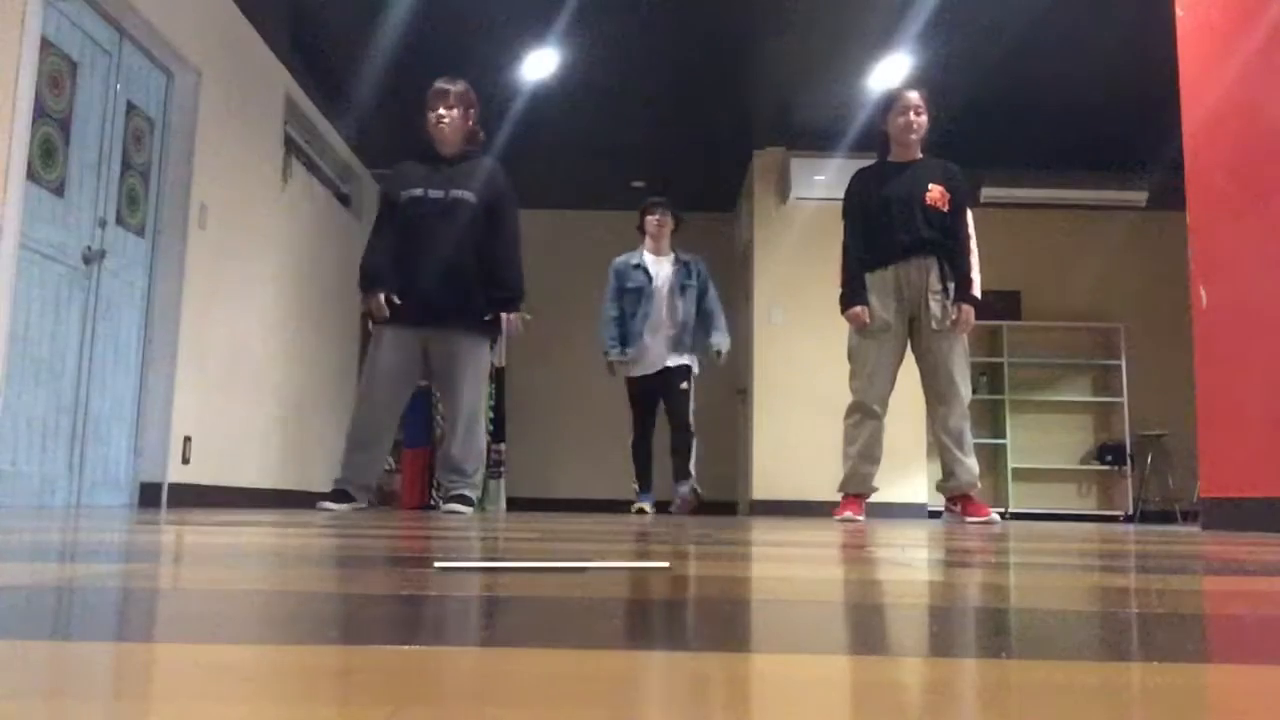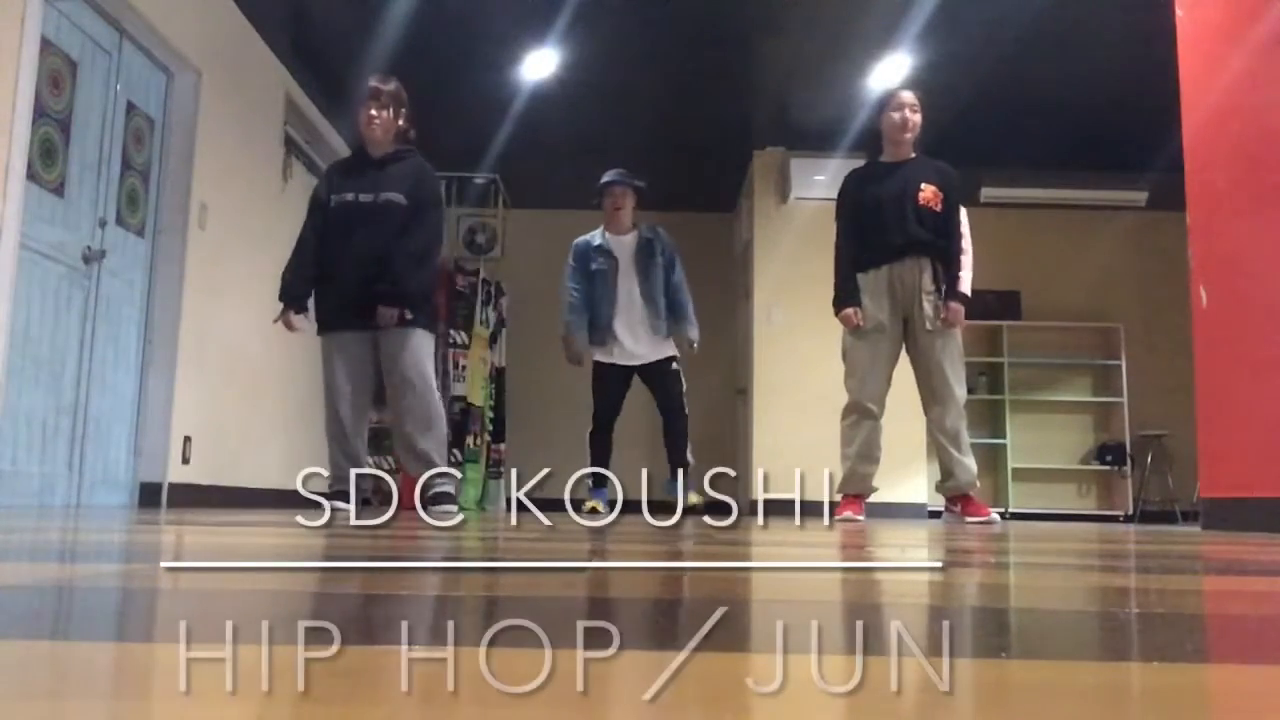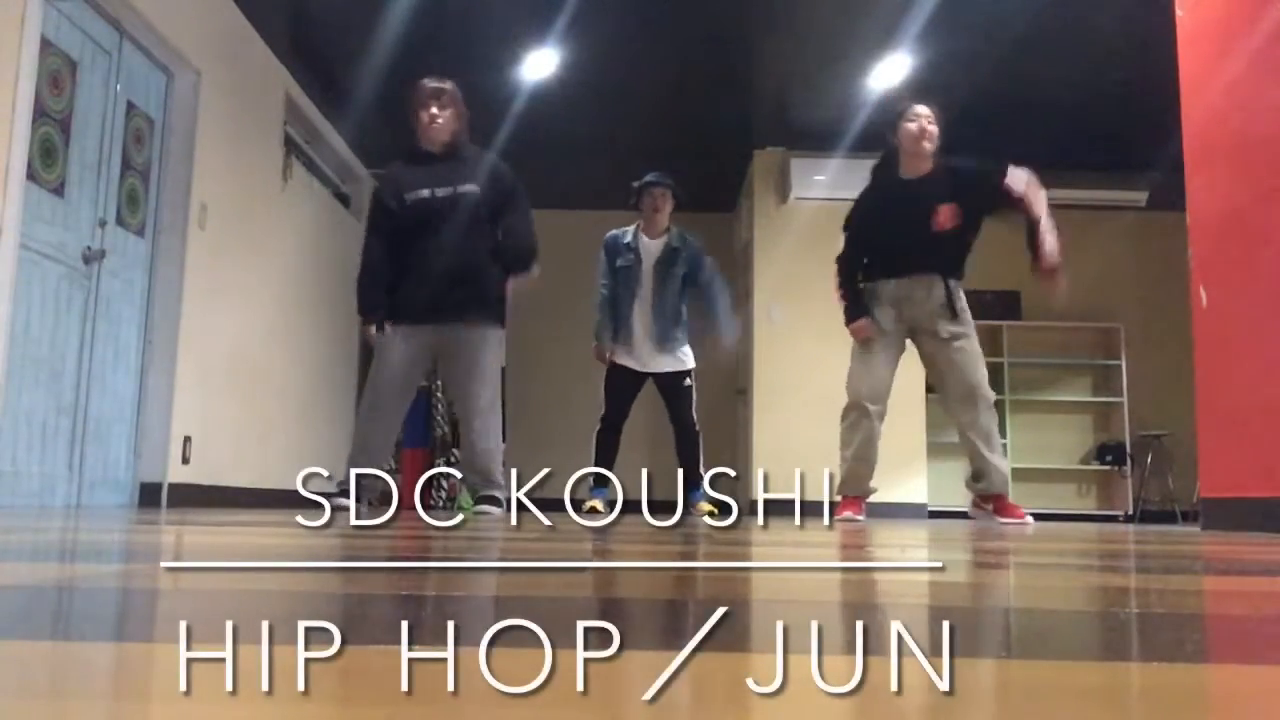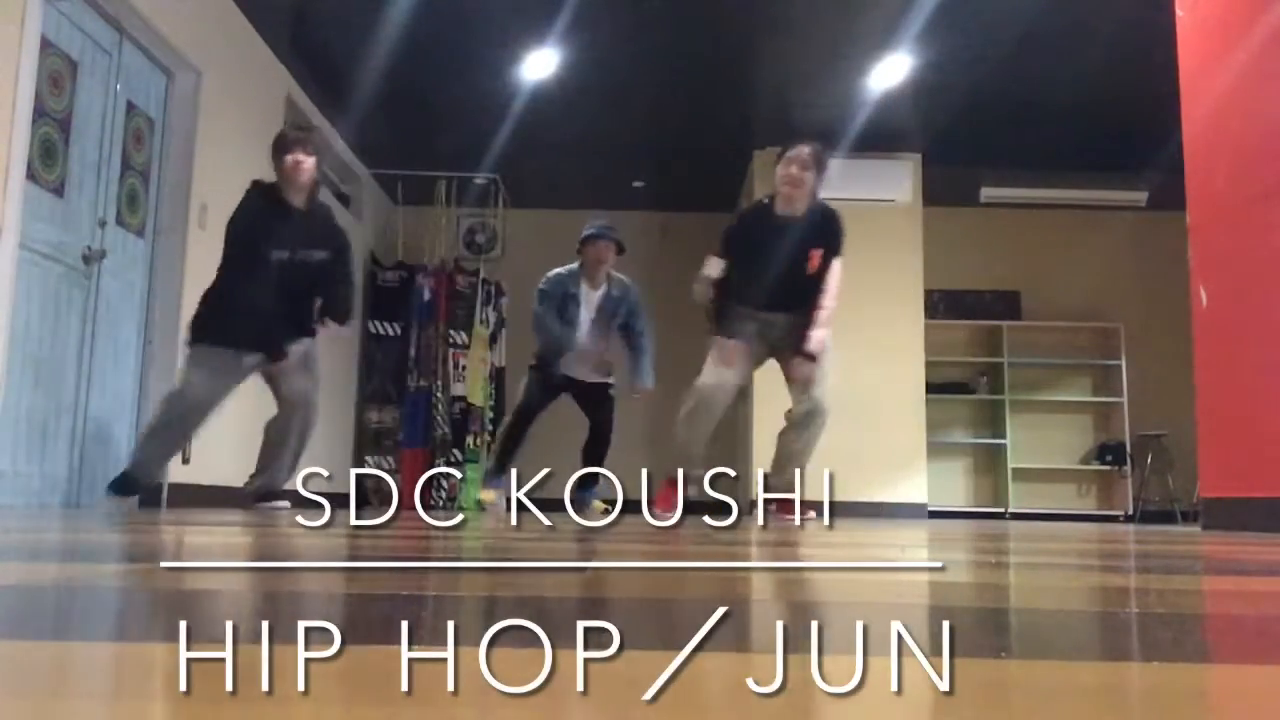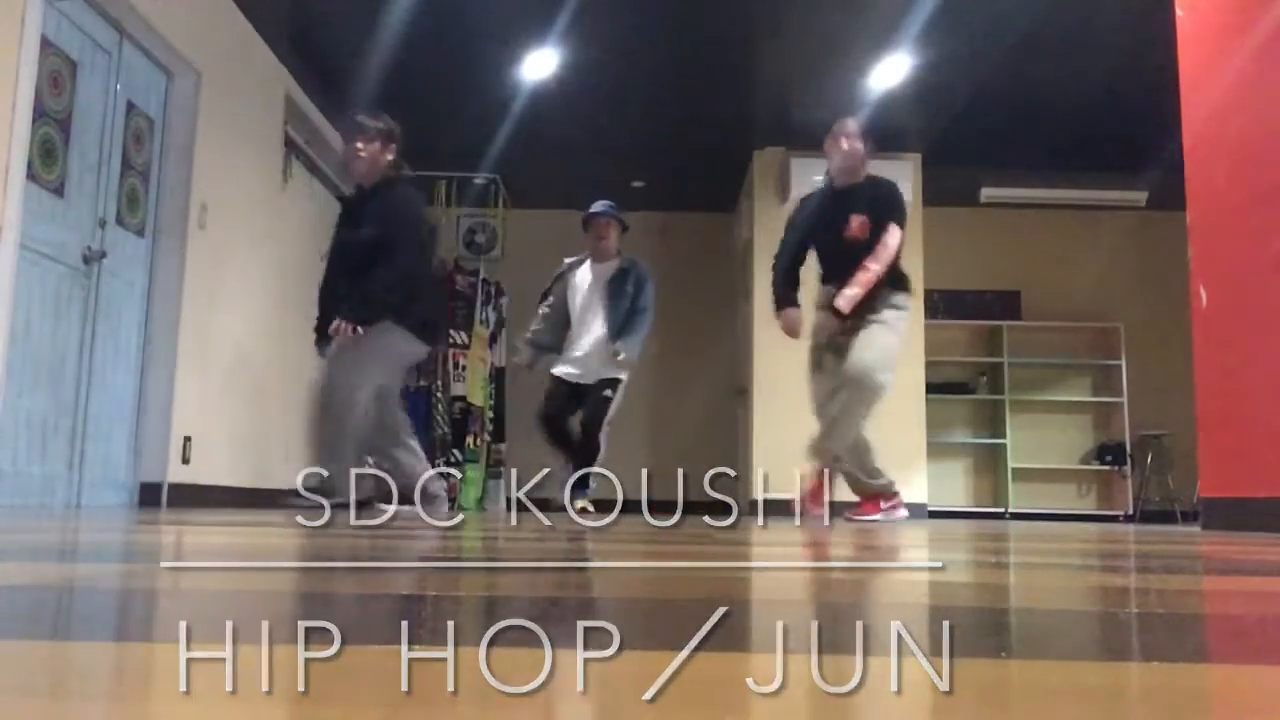
dt=1s
person 1, frame 1
left shoulder: (488, 176)
right shoulder: (405, 174)
left elbow: (503, 243)
right elbow: (383, 236)
left wrist: (508, 300)
right wrist: (375, 283)
left hip: (465, 314)
right hip: (402, 310)
left knee: (465, 407)
right knee: (375, 399)
left ankle: (460, 490)
right ankle: (351, 487)
person 1, frame 2
left shoulder: (418, 174)
right shoulder: (336, 176)
left elbow: (423, 242)
right elbow: (311, 241)
left wrist: (398, 296)
right wrist: (294, 295)
left hip: (401, 310)
right hip: (343, 311)
left knee: (416, 399)
right knee: (343, 405)
left ankle: (438, 487)
right ankle: (345, 489)
person 1, frame 3
left shoulder: (485, 166)
right shoulder: (397, 177)
left elbow: (514, 215)
right elbow: (378, 247)
left wrist: (519, 261)
right wrist: (372, 307)
left hip: (475, 311)
right hip: (408, 312)
left knee: (481, 403)
right knee: (382, 400)
left ankle: (489, 489)
right ankle: (358, 486)
person 1, frame 4
left shoulder: (325, 222)
right shoulder: (255, 211)
left elbow: (340, 272)
right elbow: (246, 283)
left wrist: (337, 307)
right wrist: (269, 349)
left hip: (291, 334)
right hip: (231, 330)
left knee: (302, 399)
right knee: (192, 398)
left ankle: (268, 483)
right ankle: (139, 474)
person 1, frame 5
left shoulder: (403, 201)
right shoulder: (355, 204)
left elbow: (404, 267)
right elbow: (339, 268)
left wrist: (354, 313)
right wrist: (329, 319)
left hip: (405, 318)
right hip: (369, 321)
left knee: (341, 382)
right knee: (377, 407)
left ankle: (336, 487)
right ankle: (425, 492)
person 2, frame 1
left shoulder: (947, 176)
right shoulder: (865, 180)
left elbow: (962, 240)
right elbow: (853, 244)
left wrist: (966, 295)
right wrist: (852, 297)
left hip: (937, 285)
right hip: (881, 286)
left knee: (951, 396)
right knee: (868, 395)
left ankle: (961, 493)
right ankle: (855, 493)
person 2, frame 2
left shoulder: (941, 175)
right shoulder: (859, 181)
left elbow: (958, 238)
right elbow: (845, 245)
left wrist: (958, 292)
right wrist: (845, 298)
left hip: (931, 285)
right hip: (873, 286)
left knee: (946, 394)
right knee: (864, 395)
left ankle: (959, 492)
right ankle: (854, 493)
person 2, frame 3
left shoulder: (960, 176)
right shoulder: (876, 197)
left elbow: (1024, 188)
right elbow: (847, 259)
left wrist: (1044, 251)
right wrist: (854, 311)
left hip: (940, 296)
right hip: (886, 299)
left knee: (973, 395)
right knee: (864, 396)
left ankle: (990, 493)
right ankle: (852, 494)
person 2, frame 4
left shoulder: (826, 222)
right shoulder: (751, 220)
left elbow: (829, 291)
right elbow: (713, 280)
left wrist: (810, 350)
right wrist: (724, 334)
left hip: (803, 324)
right hip: (748, 321)
left knee: (814, 404)
right knee: (708, 391)
left ankle: (781, 493)
right ankle: (674, 486)
person 2, frame 5
left shoulder: (883, 193)
right shoulder: (814, 203)
left elbow: (883, 256)
right elbow: (787, 259)
left wrist: (840, 307)
right wrist: (785, 305)
left hip: (884, 302)
right hip: (833, 306)
left knee: (864, 373)
right knee: (831, 405)
left ankle: (822, 469)
right ankle: (880, 493)
person 3, frame 1
left shoulder: (692, 266)
right shoulder: (623, 266)
left elbow: (709, 306)
right elbow: (612, 313)
left wrist: (719, 339)
right wrist: (613, 351)
left hip: (678, 358)
right hip: (639, 362)
left knee: (682, 421)
right knee: (641, 430)
left ankle: (684, 486)
right ankle: (645, 494)
person 3, frame 2
left shoulder: (658, 241)
right shoulder: (584, 248)
left elbow: (676, 286)
right elbow: (576, 295)
left wrist: (687, 328)
right wrist: (574, 337)
left hip: (657, 346)
right hip: (609, 350)
left knee: (675, 409)
right knee: (603, 420)
left ankle: (681, 480)
right ankle: (598, 492)
person 3, frame 3
left shoulder: (687, 247)
right shoulder: (616, 243)
left elbow: (711, 286)
right elbow: (605, 293)
left wrist: (725, 327)
right wrist: (602, 336)
left hip: (673, 354)
right hip: (625, 353)
left knee: (686, 423)
right knee: (611, 420)
left ankle: (696, 493)
right ankle: (599, 491)
person 3, frame 4
left shoulder: (625, 292)
right shoulder: (557, 282)
left elbow: (639, 334)
right elbow: (544, 324)
left wrist: (643, 375)
right wrist: (579, 348)
left hip: (594, 374)
right hip: (553, 367)
left knee: (603, 426)
right knee: (523, 414)
left ankle: (585, 493)
right ankle: (495, 480)
person 3, frame 5
left shoulder: (633, 272)
right shoulder: (570, 271)
left elbow: (643, 314)
right elbow: (549, 309)
left wrist: (628, 347)
right wrist: (531, 344)
left hip: (609, 368)
right hip: (570, 365)
left knee: (591, 428)
right knee: (549, 420)
left ankle: (579, 491)
right ankle: (589, 475)
